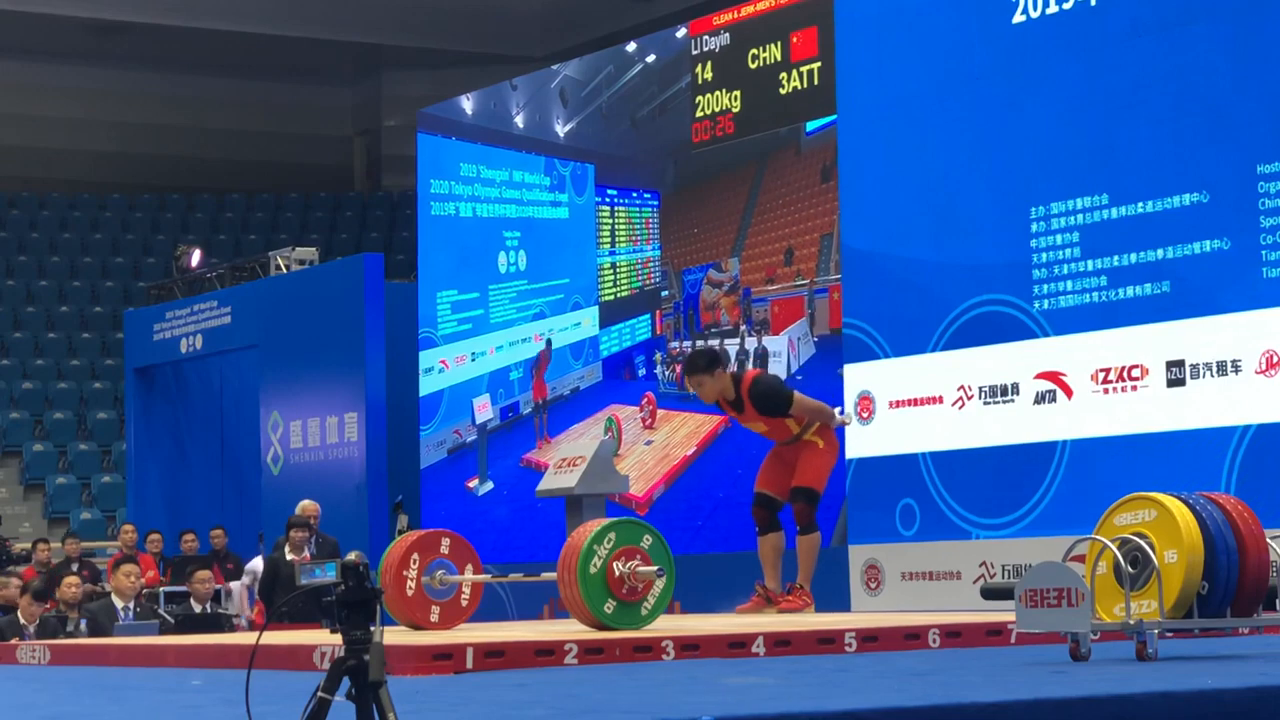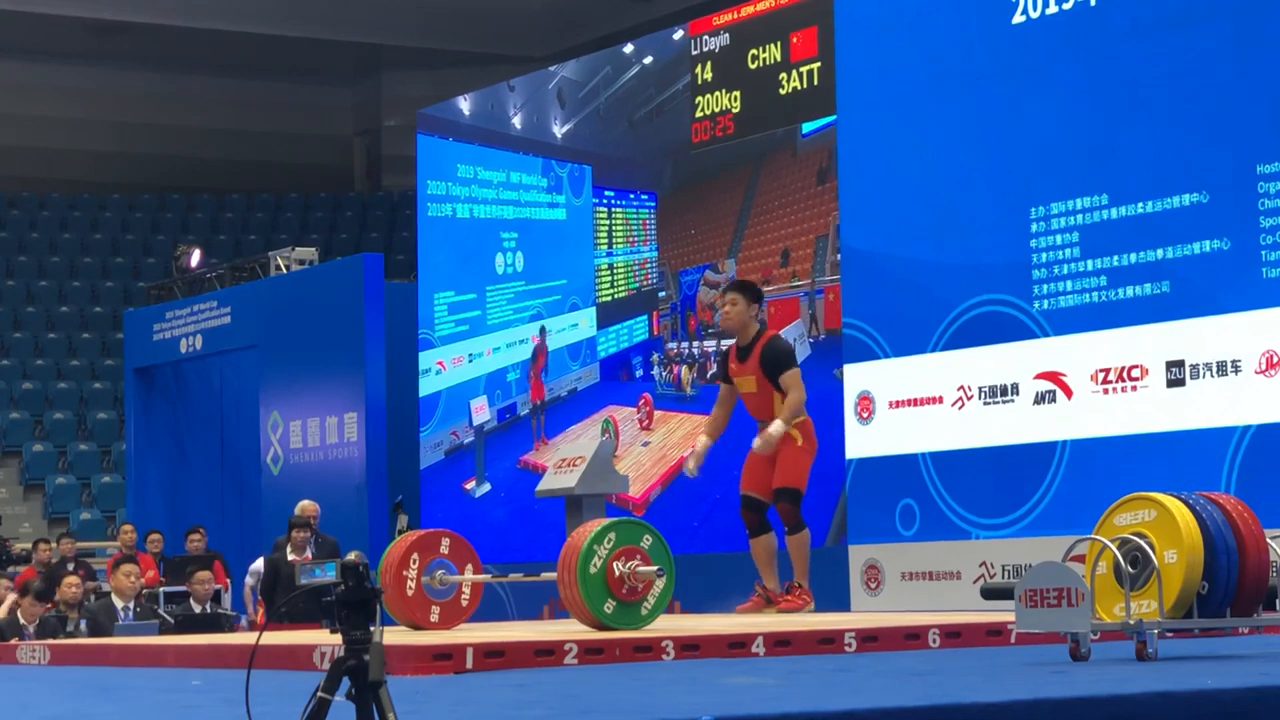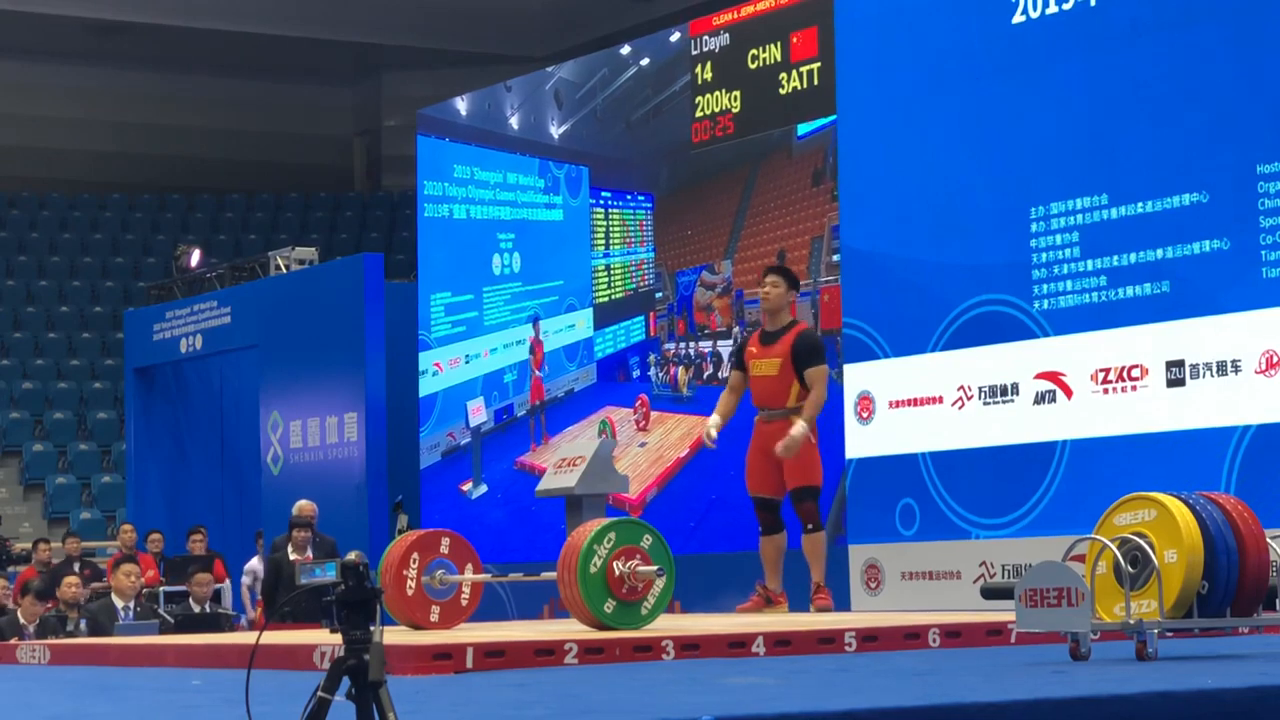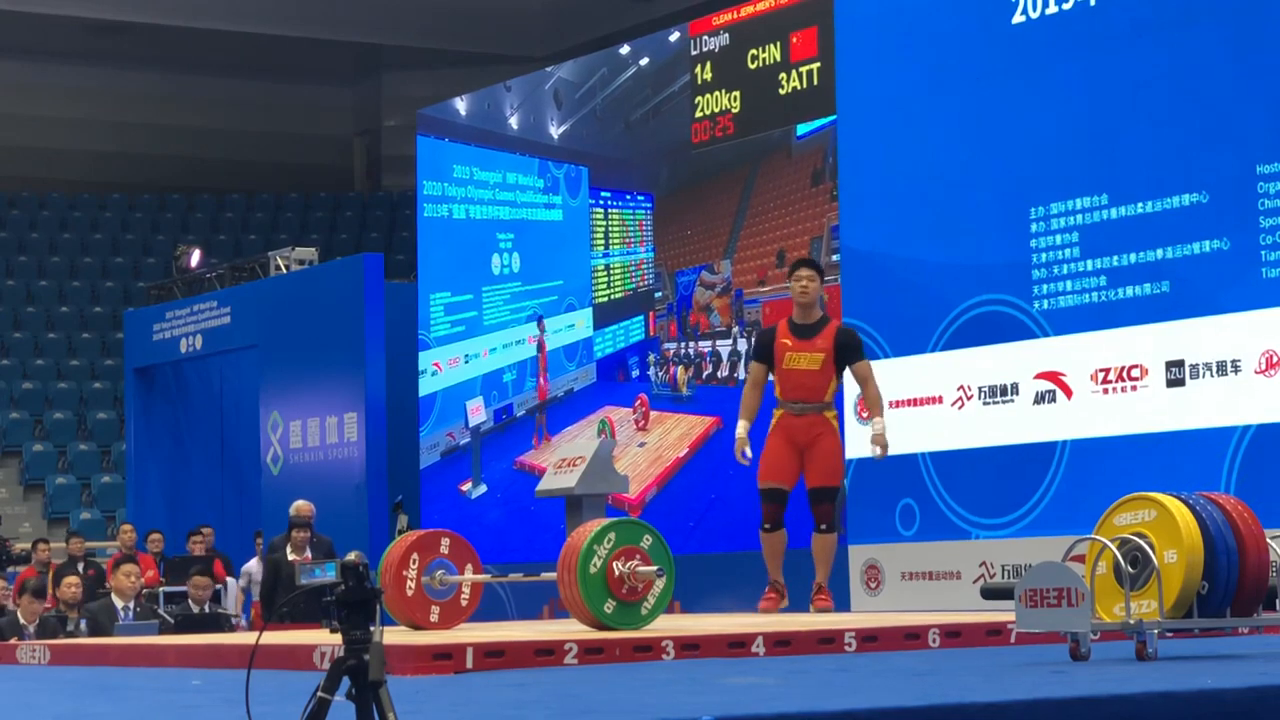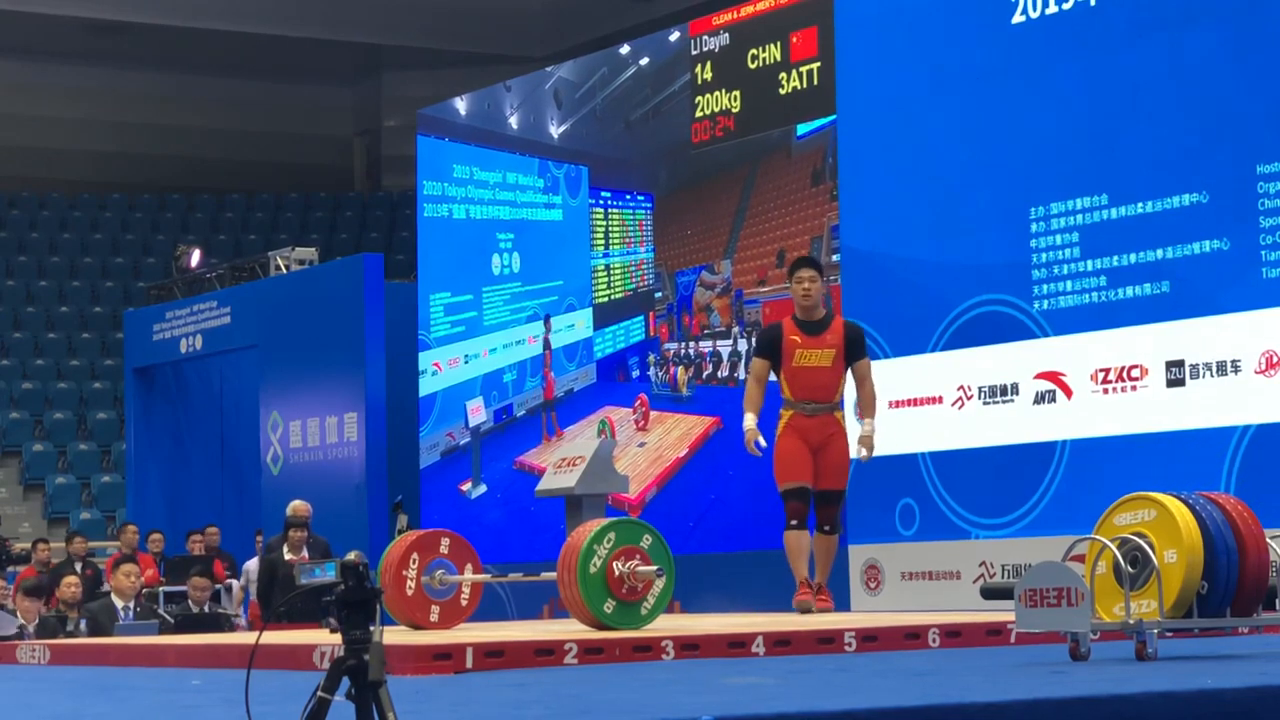
dt=0.4s
person 1, frame 1
left shoulder: (762, 388)
right shoulder: (722, 398)
left elbow: (814, 408)
left wrist: (835, 421)
left hip: (814, 441)
right hip: (785, 445)
left knee: (802, 508)
right knee: (762, 510)
left ankle: (802, 591)
right ankle: (771, 591)
person 1, frame 2
left shoulder: (775, 347)
right shoulder: (730, 356)
left elbow: (797, 394)
right elbow: (723, 405)
left wrist: (777, 430)
right wrist: (703, 444)
left hip: (793, 433)
right hip: (765, 435)
left knee: (787, 506)
right knee: (751, 511)
left ankle: (801, 589)
right ankle: (771, 591)
person 1, frame 3
left shoulder: (805, 339)
right shoulder: (747, 344)
left elbow: (819, 391)
right elbow: (733, 389)
left wrist: (799, 430)
right wrist: (715, 421)
left hip: (797, 432)
right hip: (763, 431)
left knee: (807, 507)
right knee: (765, 513)
left ankle: (819, 588)
right ankle: (772, 592)
person 1, frame 4
left shoulder: (841, 336)
right shoulder: (770, 336)
left elbow: (866, 382)
right elbow: (754, 385)
left wrist: (878, 425)
right wrist: (742, 429)
left hip: (822, 427)
right hip: (783, 426)
left knee: (824, 509)
right knee: (771, 505)
left ankle: (821, 588)
right ankle: (776, 585)
person 1, frame 5
left shoulder: (848, 332)
right shoulder: (773, 334)
left elbow: (864, 382)
right elbow: (756, 381)
left wrist: (867, 428)
right wrist: (750, 423)
left hip: (831, 427)
right hip: (792, 427)
left knee: (828, 512)
right knee: (796, 508)
left ankle: (821, 586)
right ankle: (803, 586)
